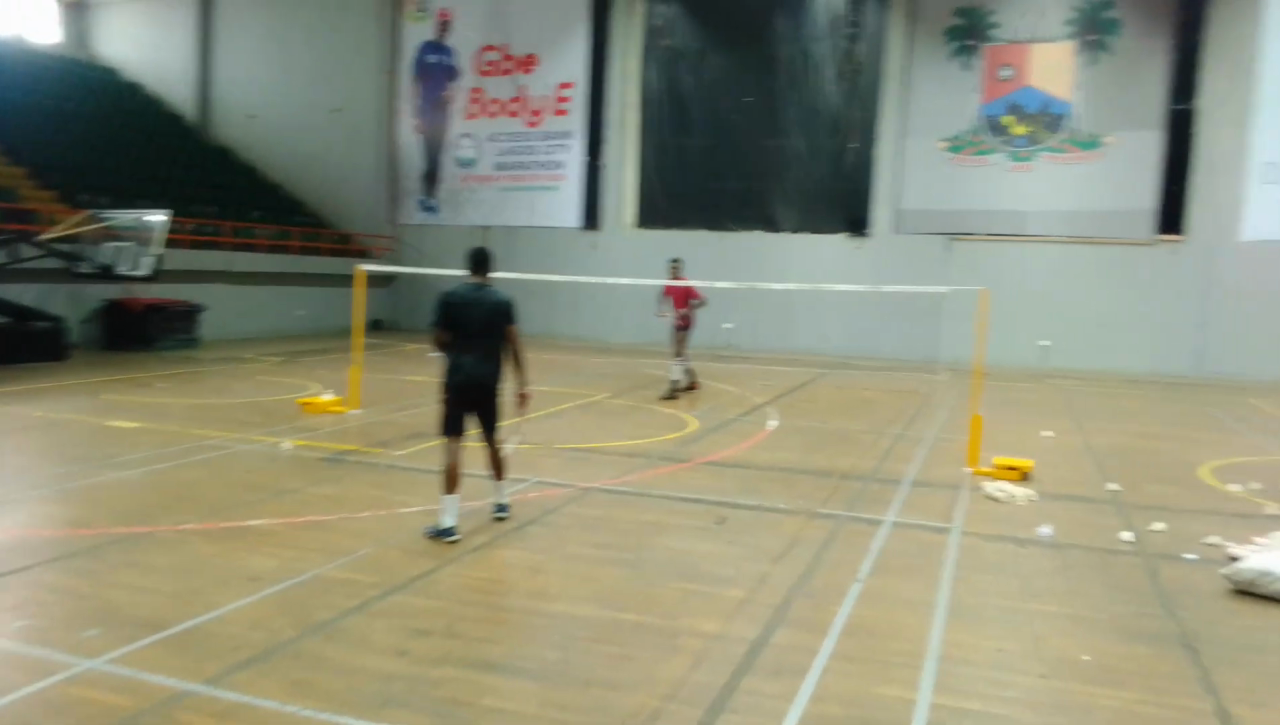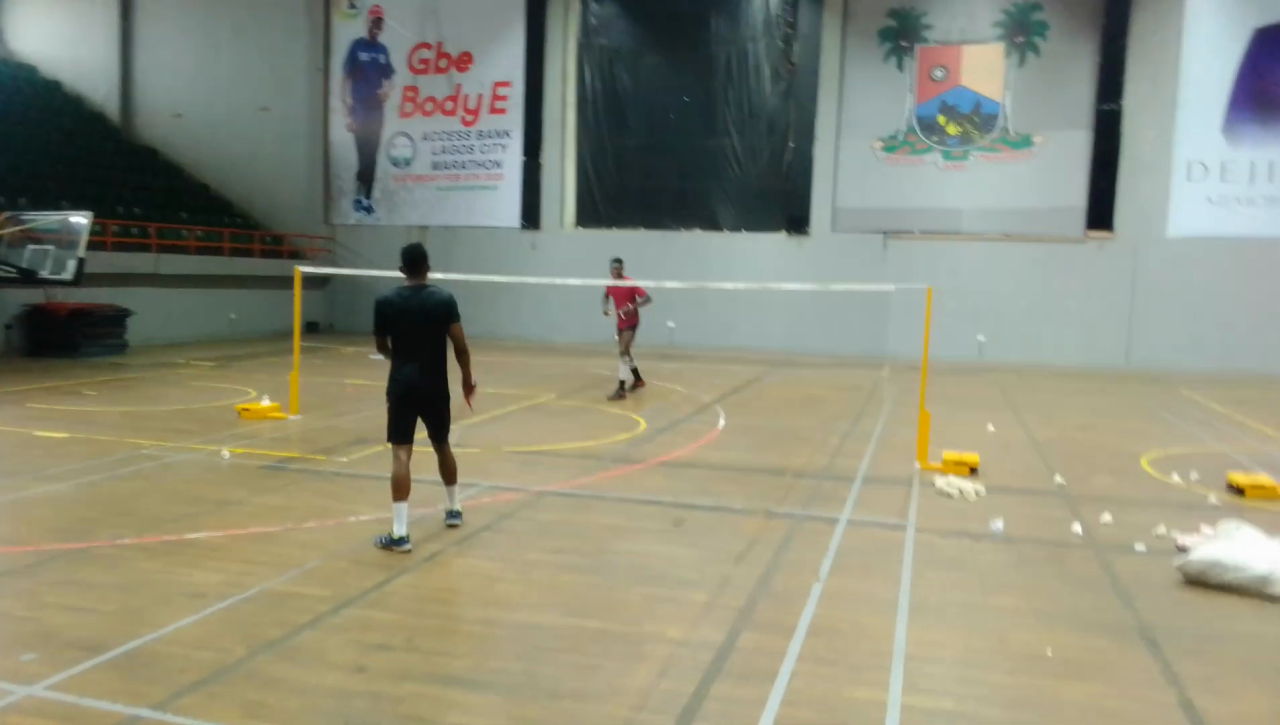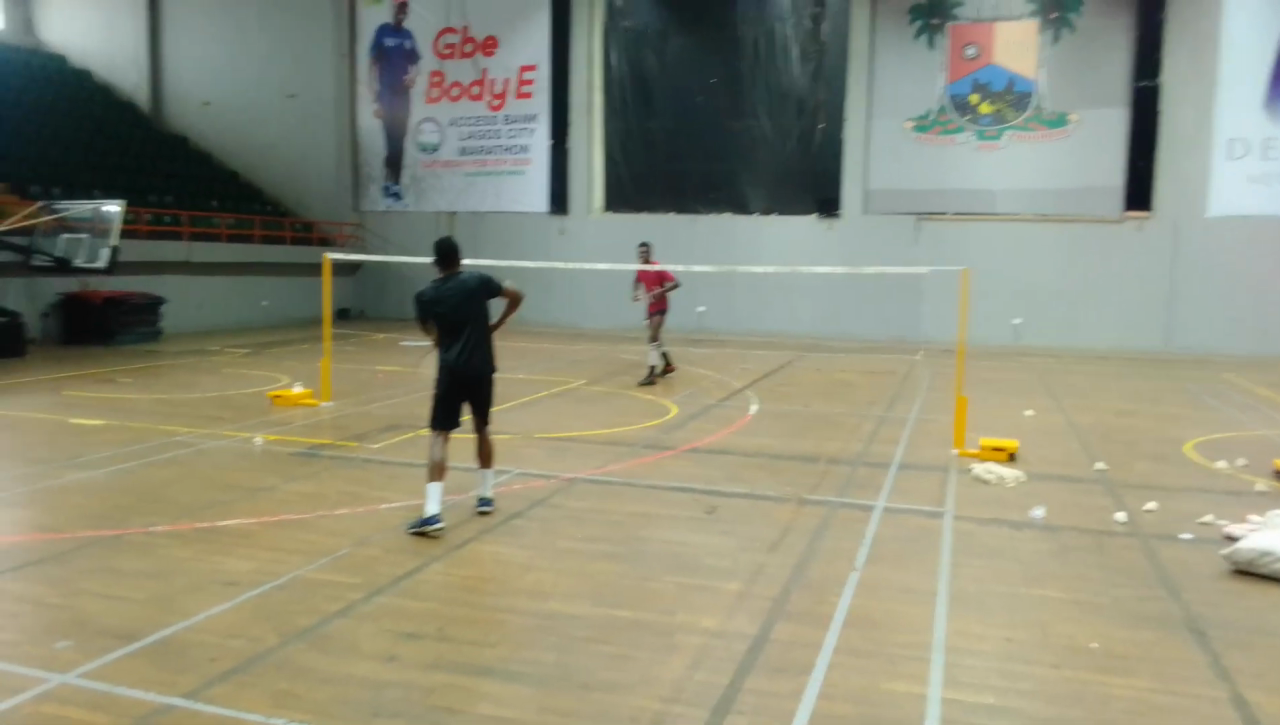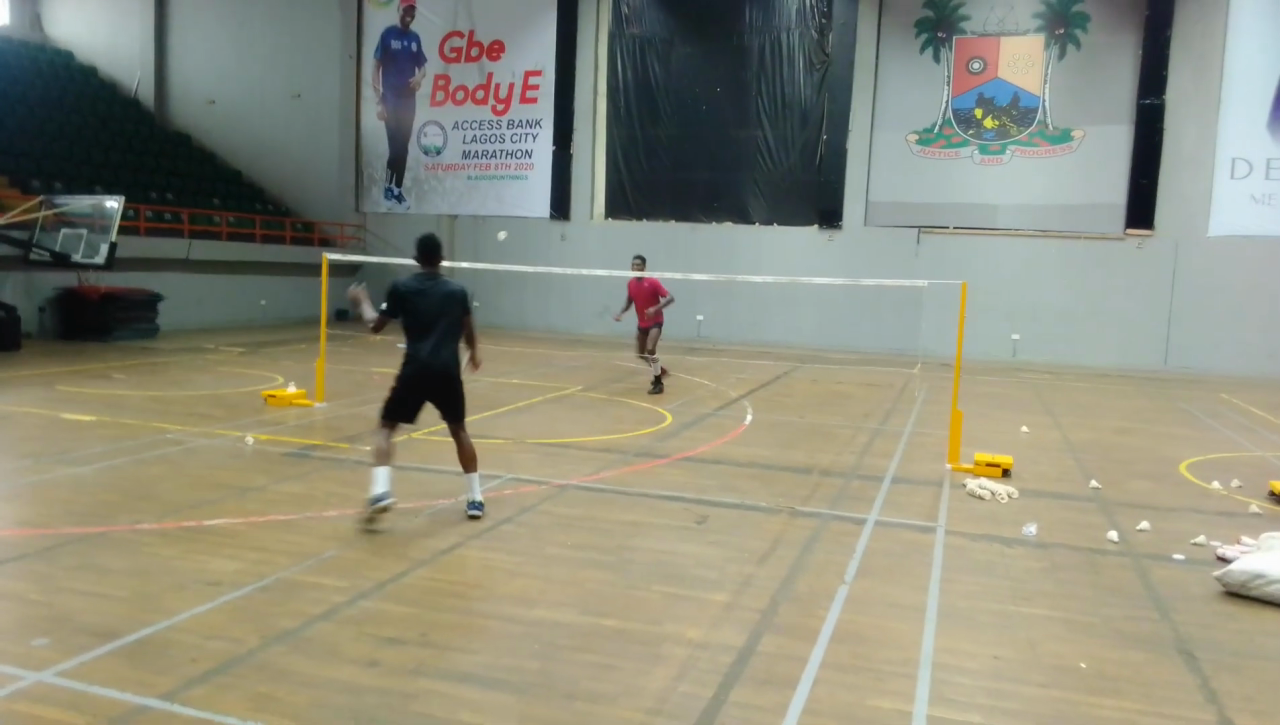
dt=0.5s
person 1, frame 1
left shoulder: (449, 297)
right shoulder: (502, 301)
left elbow: (440, 341)
right elbow: (513, 347)
right wrist: (522, 385)
left hip: (458, 379)
right hip: (486, 381)
left knee: (453, 444)
right knee: (491, 440)
left ankle: (448, 523)
right ankle: (501, 502)
person 1, frame 2
left shoulder: (385, 302)
right shoulder: (443, 299)
left elbow: (381, 347)
right elbow: (461, 345)
right wrist: (467, 376)
left hip: (402, 387)
right hip: (435, 388)
left knee: (401, 453)
right knee: (442, 446)
left ankle: (400, 532)
right ankle: (453, 509)
person 1, frame 3
left shoulder: (425, 296)
right shoulder: (477, 281)
right elbow: (516, 296)
right wrist: (498, 322)
left hip: (451, 371)
right hip: (481, 369)
left knee: (439, 436)
right knee: (481, 428)
left ankle: (432, 512)
right ankle: (485, 496)
person 1, frame 4
left shoulder: (401, 288)
right shoulder: (458, 291)
left elbow: (375, 325)
right elbow: (469, 335)
left wrist: (362, 301)
right wrist: (474, 355)
left hip: (416, 371)
right hip: (448, 372)
left knee: (386, 428)
right knee: (459, 433)
left ankle: (380, 491)
right ankle: (475, 499)
person 2, frame 1
left shoulder: (449, 52)
right shoulder: (425, 49)
left elbow: (454, 80)
right elbow: (415, 82)
left wrist: (452, 92)
right wrist: (416, 114)
left hip: (442, 111)
right hip: (426, 111)
left knee: (436, 157)
right knee: (430, 157)
left ankle: (430, 200)
right ankle: (425, 199)
person 2, frame 2
left shoulder: (383, 49)
right shoulder: (356, 46)
left elbow: (389, 77)
right elbow: (345, 79)
left wrist: (388, 89)
right wrist: (348, 113)
left hip: (377, 109)
right hip: (360, 110)
left knee: (372, 157)
right knee: (364, 156)
left ankle: (366, 200)
right ankle: (359, 200)
person 2, frame 3
left shoulder: (408, 35)
right shoulder: (382, 32)
left elbow: (415, 64)
right elbow: (372, 65)
left wrist: (413, 75)
right wrist: (375, 98)
left hip: (403, 96)
right hip: (387, 96)
left knee: (399, 144)
right knee: (392, 144)
left ankle: (395, 187)
right ankle: (387, 187)
person 2, frame 4
left shoulder: (415, 38)
right shoulder: (388, 34)
left elbow: (422, 67)
right elbow: (376, 67)
left wrist: (420, 77)
right wrist: (379, 100)
left hip: (409, 99)
right hip: (391, 99)
left knee: (403, 147)
right knee: (395, 146)
left ankle: (397, 190)
right ankle: (388, 189)
